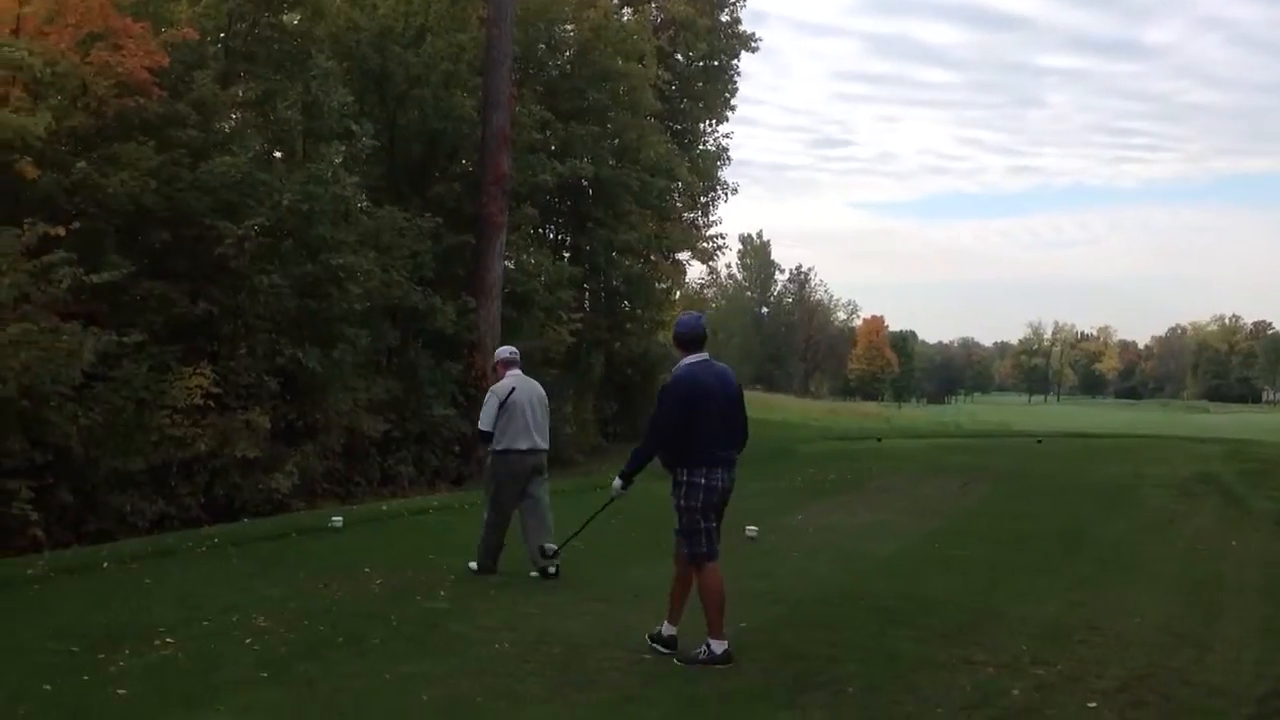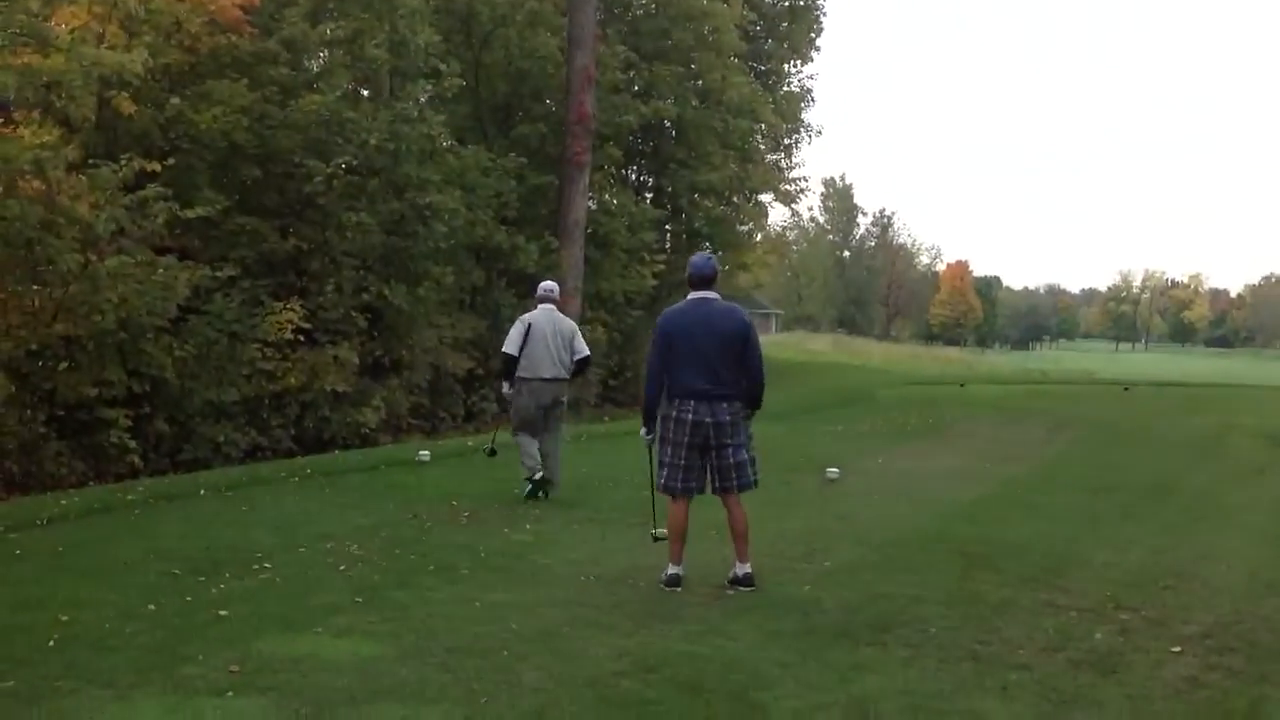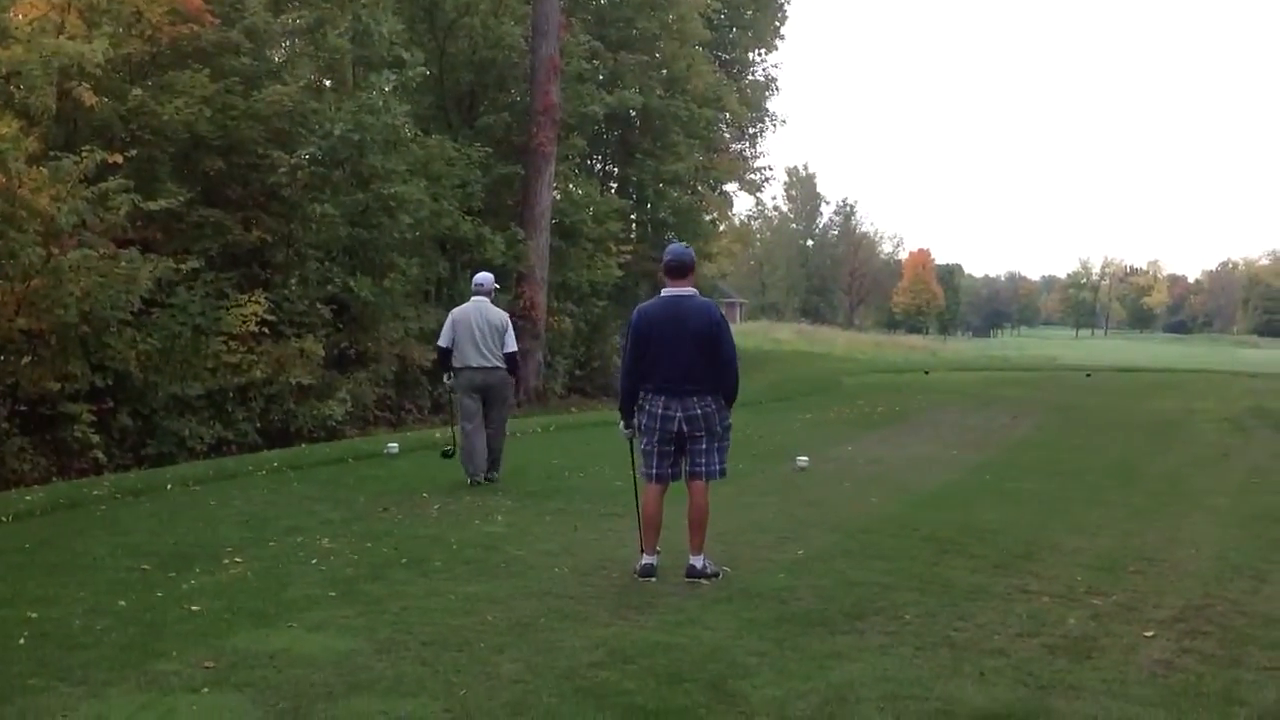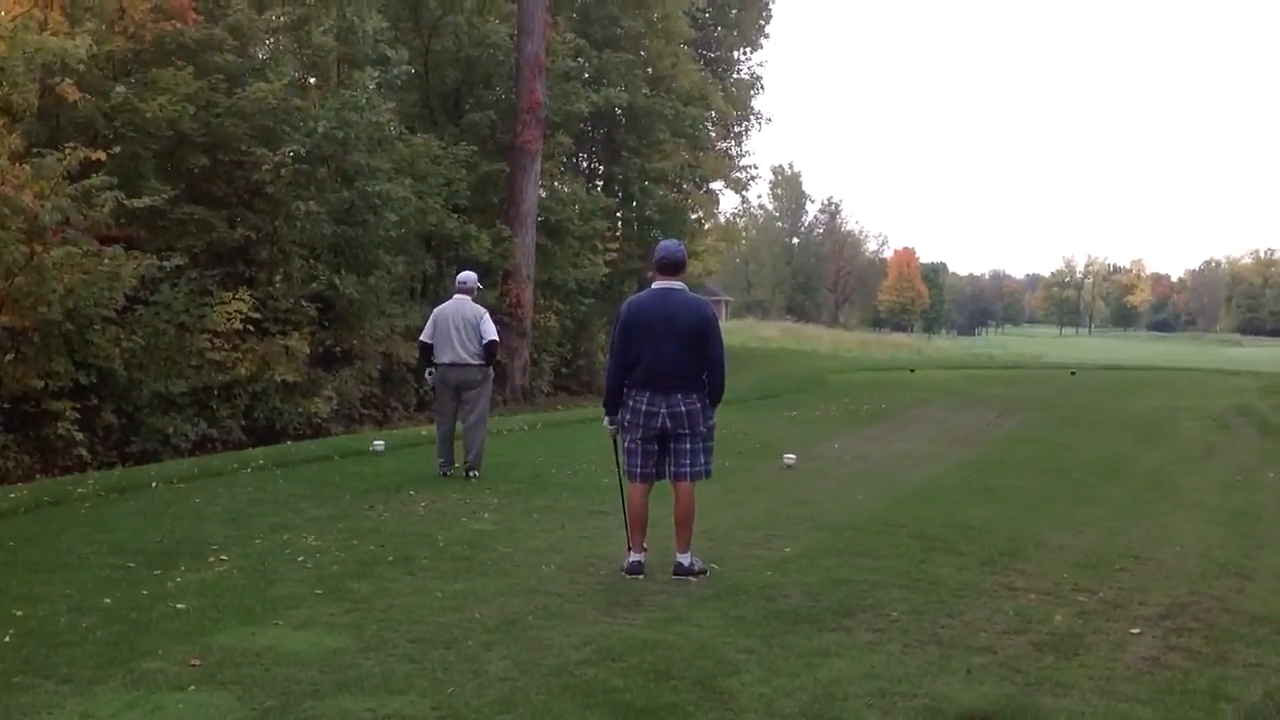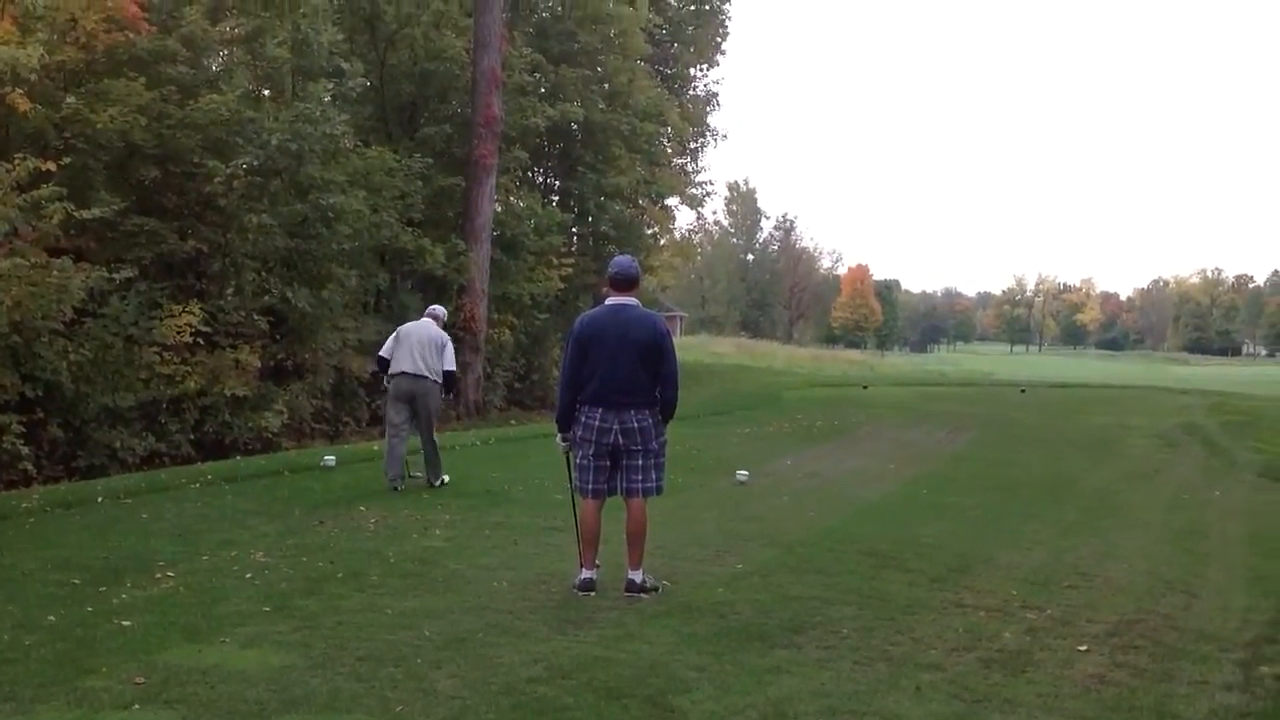
dt=1s
person 1, frame 1
left shoulder: (681, 381)
right shoulder: (727, 376)
left elbow: (657, 435)
right elbow: (741, 430)
left wrist: (626, 475)
left hip: (694, 477)
right hip: (722, 474)
left knee: (704, 559)
right knee: (686, 553)
left ankle: (718, 646)
right ankle: (668, 631)
person 1, frame 2
left shoulder: (670, 318)
right shoulder: (737, 317)
left elbow: (655, 372)
right elbow: (755, 371)
left wrist: (649, 419)
right wrist: (749, 408)
left hip: (683, 411)
right hip: (728, 411)
left knee: (679, 495)
right knee: (732, 493)
left ankle: (674, 569)
right ankle: (743, 569)
person 1, frame 3
left shoulder: (644, 313)
right shoulder: (710, 312)
left elbow: (630, 368)
right elbow: (728, 365)
left wrist: (627, 413)
right wrist: (726, 404)
left hip: (657, 406)
right hip: (702, 406)
left knee: (654, 484)
right knee: (698, 485)
left ankle: (648, 560)
right ankle: (697, 562)
person 1, frame 4
left shoulder: (632, 307)
right shoulder: (701, 309)
left elbow: (617, 362)
right elbow: (716, 364)
left wrist: (611, 409)
right wrist: (711, 403)
left hip: (640, 402)
right hip: (688, 403)
left knee: (639, 482)
right knee: (684, 483)
left ankle: (636, 557)
right ankle: (684, 559)
person 1, frame 5
left shoulder: (586, 323)
right shoulder: (654, 324)
left elbow: (569, 378)
right elbow: (668, 380)
left wrist: (564, 425)
right wrist: (663, 420)
left hip: (593, 418)
right hip: (640, 419)
left knee: (591, 498)
right knee: (636, 499)
left ankle: (587, 574)
right ankle: (635, 576)
person 2, frame 1
left shoulder: (498, 390)
right shoulder: (538, 388)
left elbow: (485, 431)
left wrist: (492, 444)
left hip: (507, 457)
right hip: (537, 456)
left knee: (497, 511)
right knee: (537, 510)
left ankle: (486, 562)
right ankle: (546, 564)
person 2, frame 2
left shoulder: (525, 320)
right shoulder: (569, 325)
left elbow: (509, 355)
right elbow: (584, 359)
left wrist: (507, 381)
right wrist: (567, 376)
left hip: (529, 385)
right hip: (558, 387)
left knee: (524, 432)
right knee: (551, 437)
left ankle: (536, 472)
right ankle: (543, 488)
person 2, frame 3
left shoulder: (456, 314)
right shoulder: (501, 316)
left elbow: (443, 348)
right elbow: (511, 353)
left wrist: (447, 371)
right wrist: (512, 376)
left hip: (466, 376)
right hip: (497, 376)
left knee: (471, 426)
right knee: (495, 425)
left ankle: (476, 475)
right ankle: (492, 471)
person 2, frame 4
left shoulder: (439, 311)
right shoulder: (480, 312)
left elbow: (425, 343)
right elbow: (492, 343)
left wrist: (428, 367)
right wrist: (488, 365)
left hip: (445, 372)
right hip: (474, 372)
left knee: (445, 421)
right knee: (474, 421)
left ankle: (445, 466)
right ankle: (472, 467)
person 2, frame 5
left shoulder: (403, 329)
right shoulder: (443, 337)
left elbow: (382, 358)
right elbow: (449, 371)
left wrist: (388, 375)
right wrist: (448, 390)
left hip: (399, 383)
right hip: (427, 385)
left knee: (396, 433)
right knee: (428, 433)
left ankle: (395, 480)
right ankle: (435, 477)
